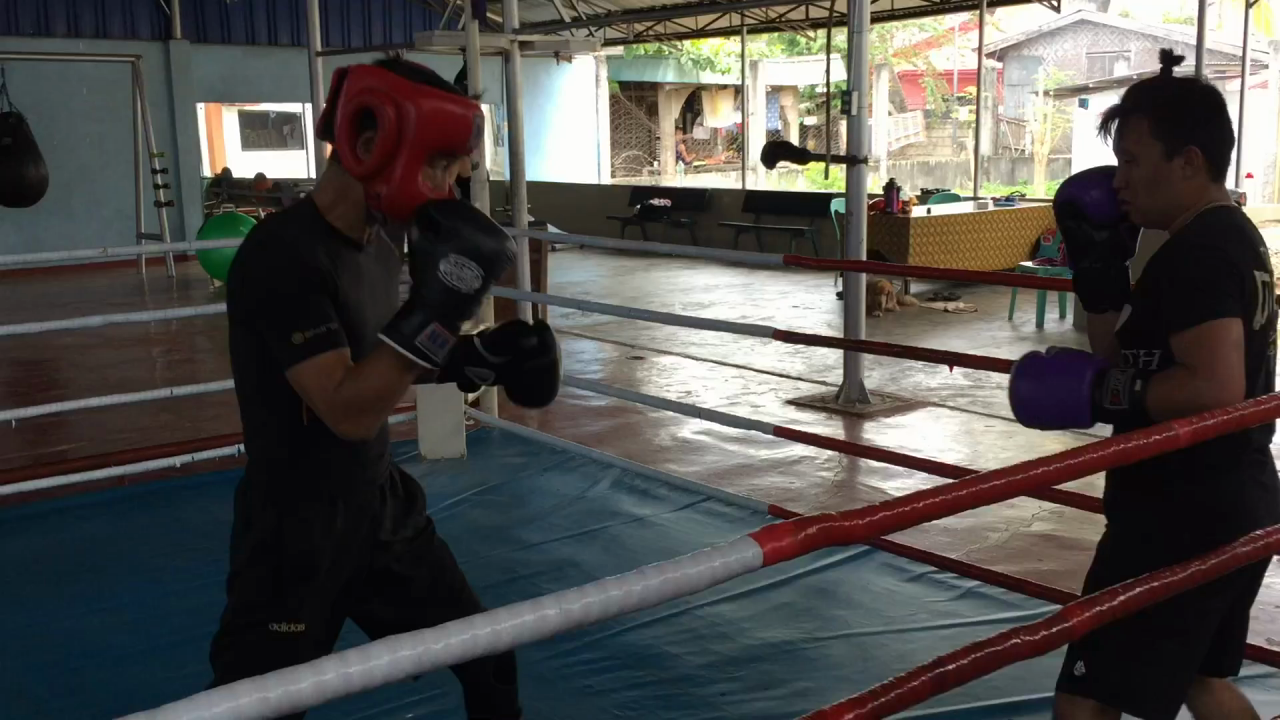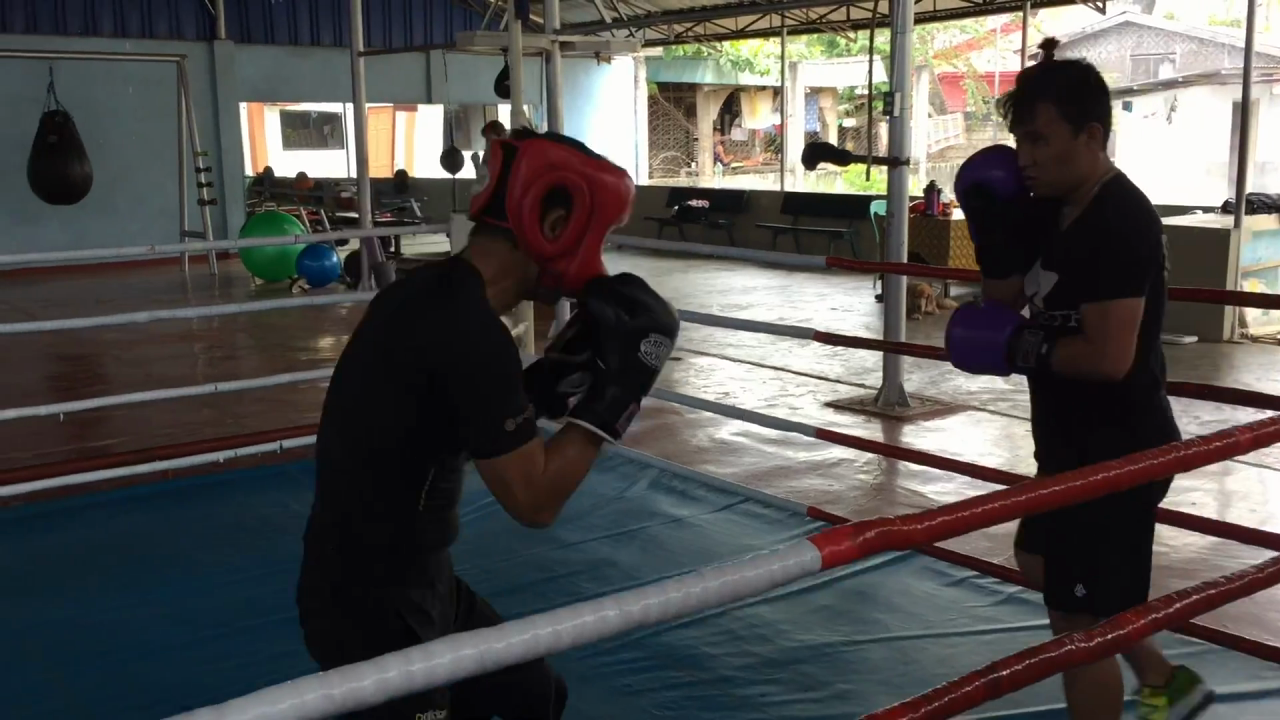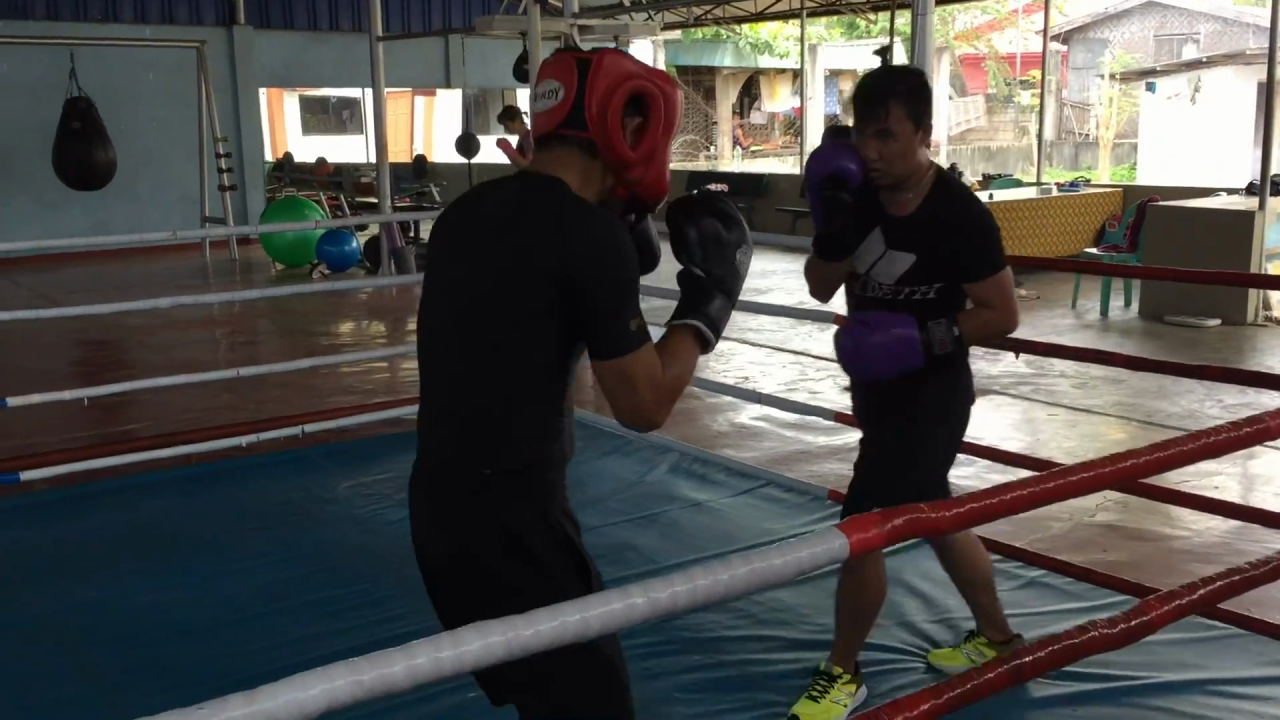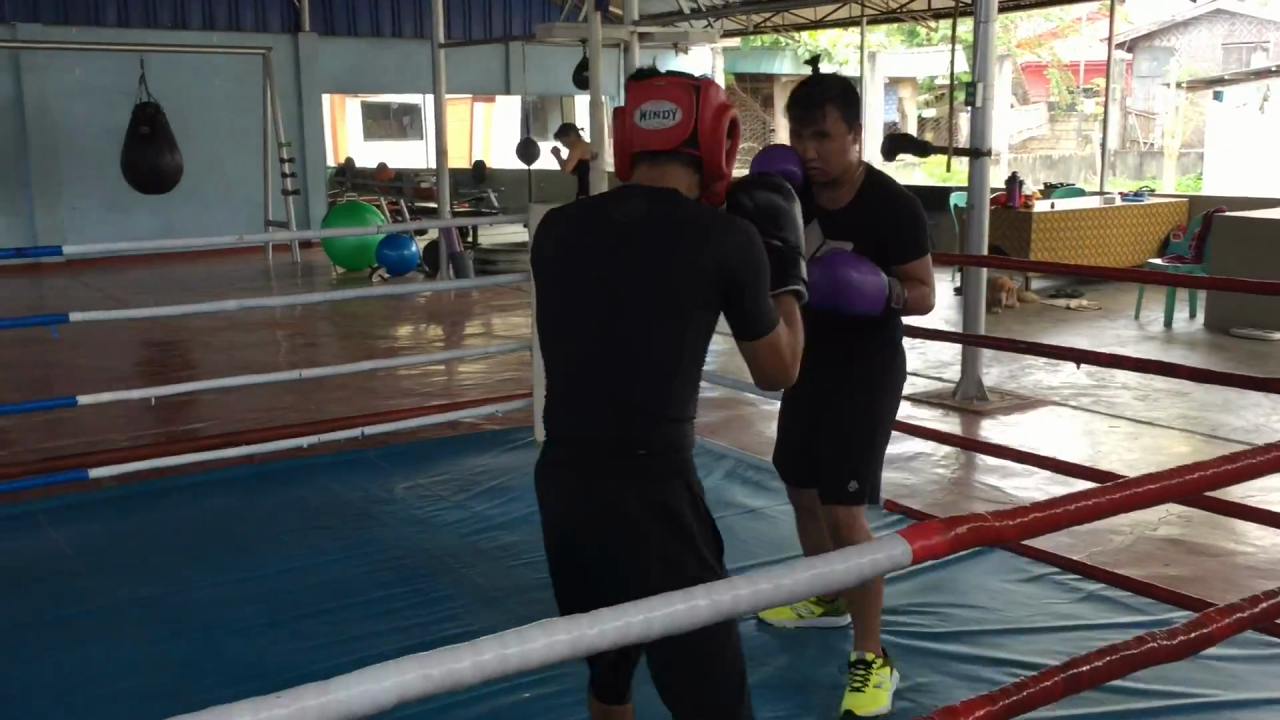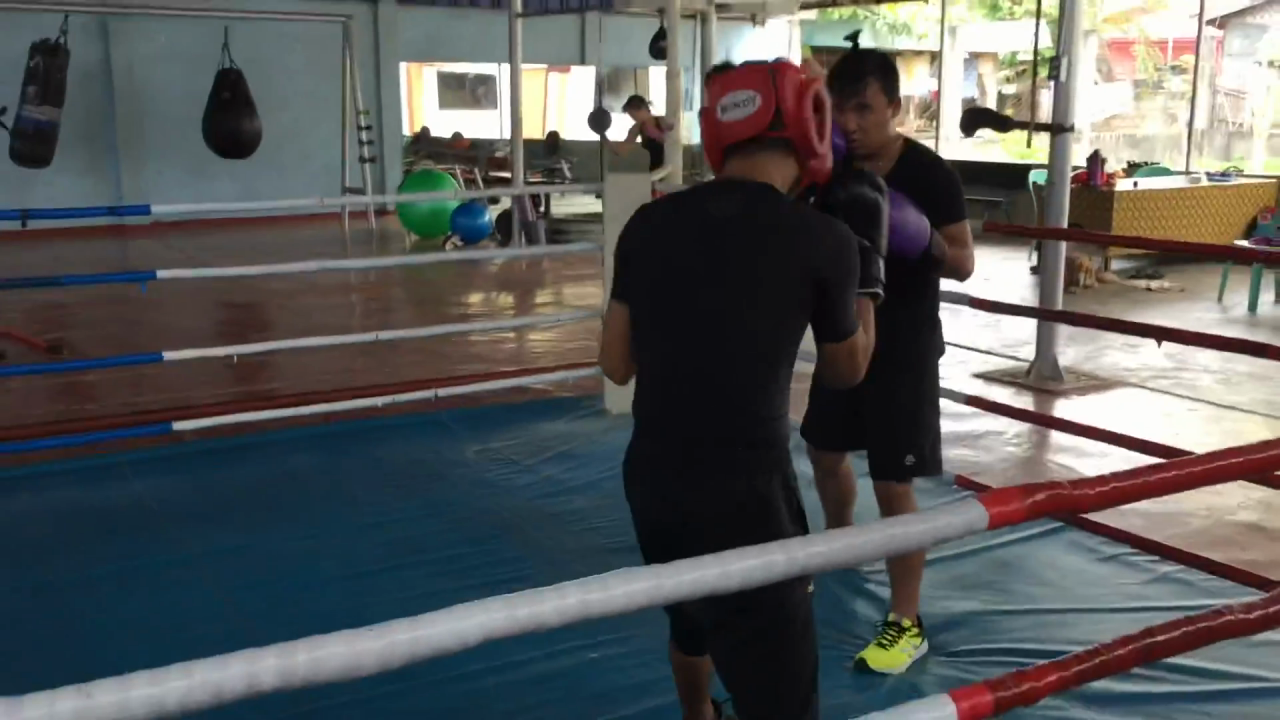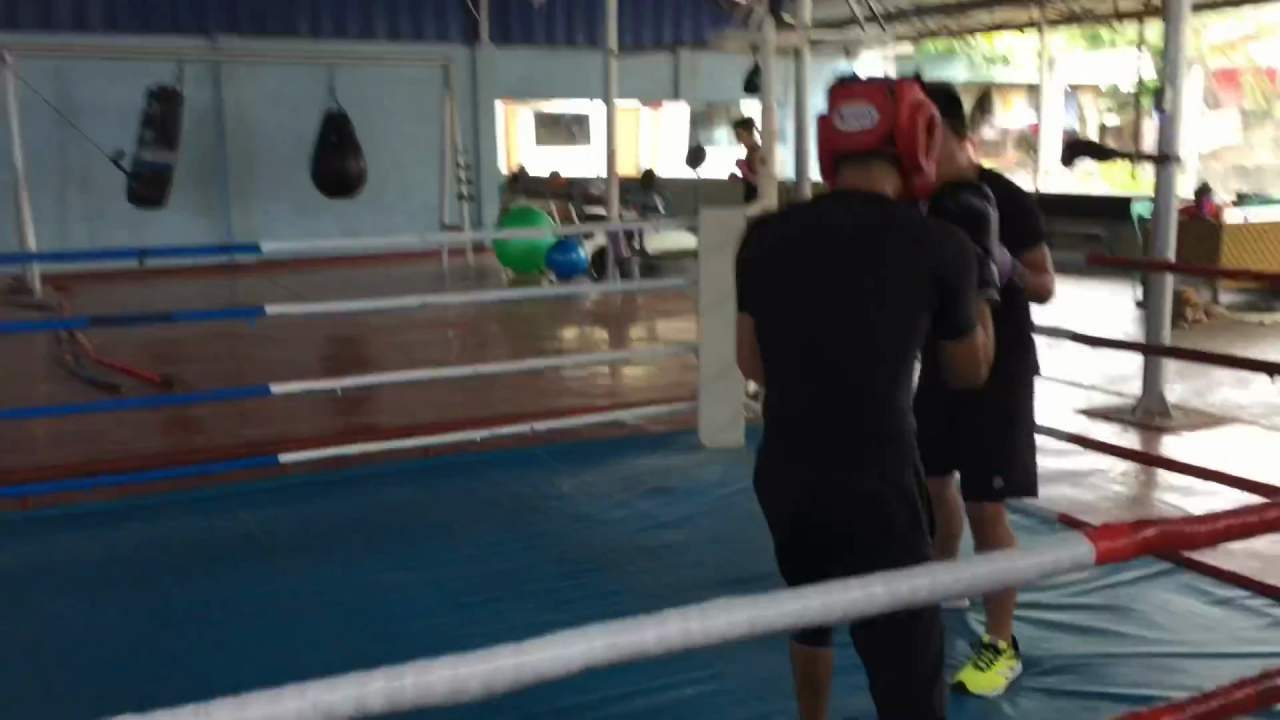
dt=0.7s
person 1, frame 1
left shoulder: (1196, 258)
right shoulder: (1223, 243)
left elbow: (1217, 391)
right elbow: (1115, 351)
left wrist: (1102, 396)
right wrist: (1097, 269)
left hip: (1179, 521)
person 1, frame 2
left shoulder: (1119, 226)
right shoulder: (1045, 206)
left elbow: (1109, 356)
right elbow: (1006, 302)
left wrist: (1019, 348)
right wrist: (994, 237)
left hip: (1119, 450)
right hip: (1079, 442)
left knee: (1082, 619)
right knee: (1038, 561)
person 1, frame 3
left shoulder: (959, 214)
right shoulder: (854, 192)
left elbow: (1000, 316)
right elbow: (818, 285)
left wrist: (928, 341)
right wrist: (829, 230)
left hip: (928, 396)
right hip: (879, 389)
right ankle: (995, 636)
person 1, frame 4
left shoulder: (892, 204)
right shoulder: (795, 191)
left elbow: (924, 294)
left wrist: (881, 294)
left hip: (866, 373)
right hip: (808, 364)
left knee: (844, 509)
right knee: (803, 491)
left ankle: (873, 659)
right ankle: (827, 599)
person 1, frame 5
left shoulder: (929, 174)
right shoulder: (832, 167)
left elbow: (963, 264)
left wrist: (925, 243)
left hip: (905, 343)
left knee: (893, 486)
right knee: (825, 453)
left ankle: (906, 624)
person 1, frame 6
left shoulder: (1006, 200)
left elbow: (1044, 286)
left wrist: (1003, 268)
left hip: (999, 367)
right hip: (941, 359)
left knee: (986, 508)
right knee: (931, 480)
left ankle: (1001, 645)
person 2, frame 1
left shoulder: (373, 239)
right shoulder: (281, 257)
right elbow: (351, 413)
left wrist: (475, 357)
right wrist: (437, 302)
left hip: (381, 504)
right hip: (294, 526)
left knee: (491, 663)
person 2, frame 2
left shoulder: (440, 293)
right shoulder: (466, 331)
right elbow: (533, 499)
left wrist: (558, 383)
right wrist: (622, 385)
left hip: (410, 579)
right hip: (374, 603)
person 2, frame 3
left shoulder: (466, 213)
right shoulder: (590, 233)
right elbow: (642, 404)
right wrist: (709, 296)
left hip: (441, 504)
right hip: (513, 515)
person 2, frame 4
left shoulder: (557, 228)
right shoulder: (725, 237)
right elbow: (778, 371)
right wrist: (786, 259)
left hip: (564, 483)
right hip: (652, 494)
left knee: (611, 653)
person 2, frame 5
left shoulder: (649, 224)
right shoulder: (819, 239)
left elbow: (615, 364)
right elbow: (848, 369)
right wrist: (866, 256)
left hip: (651, 477)
right hip: (743, 491)
left knee: (696, 613)
person 2, frame 6
left shoulder: (766, 238)
right shoulder: (940, 246)
right elbow: (969, 371)
right wrist: (979, 268)
left hip: (783, 475)
right hip: (874, 486)
